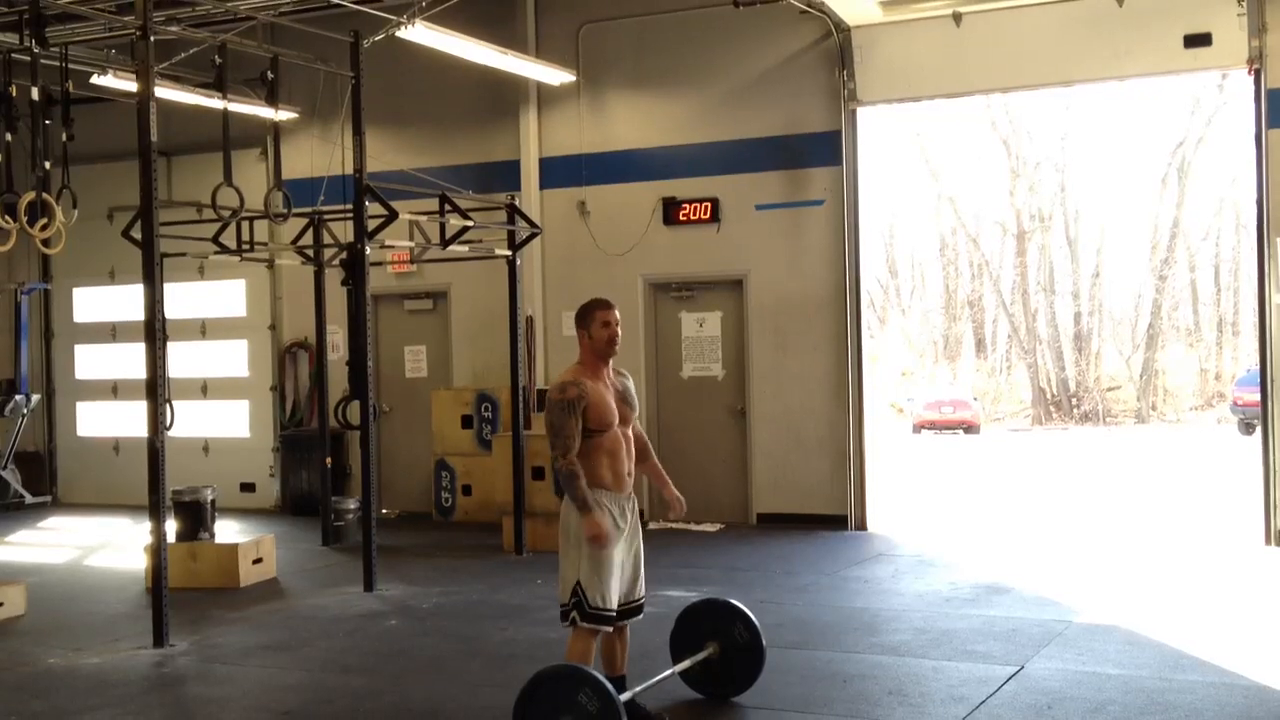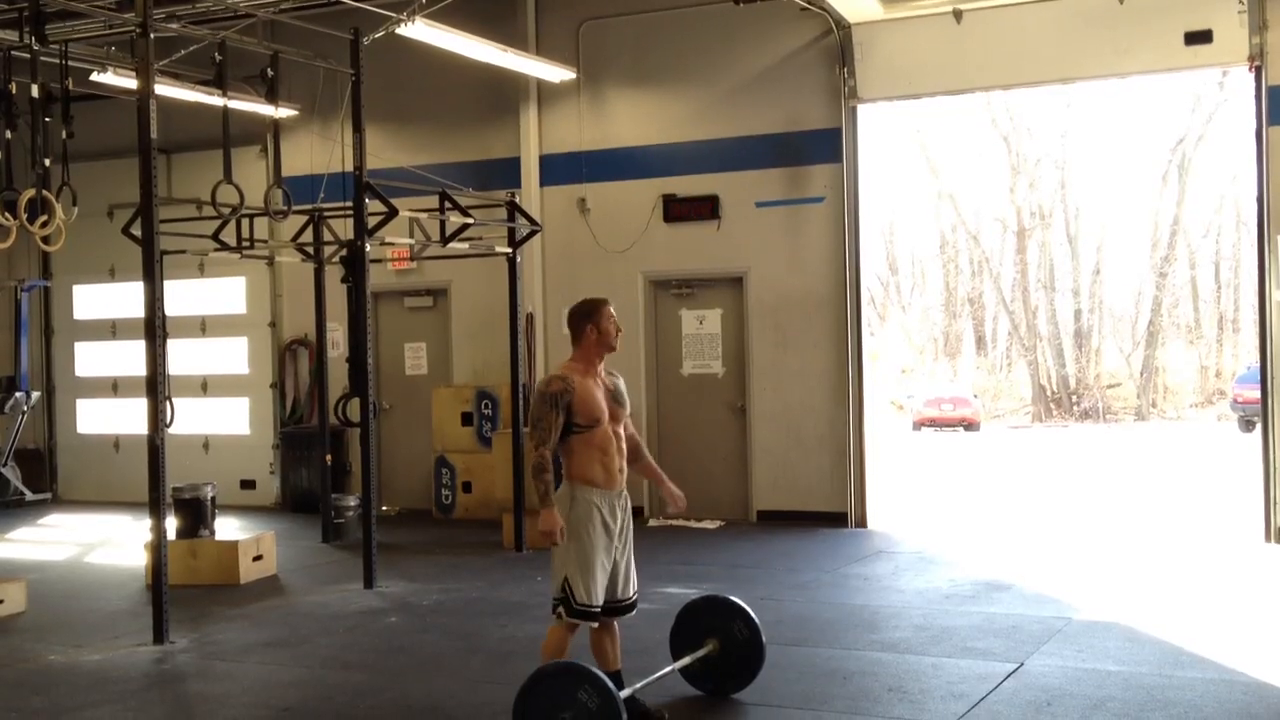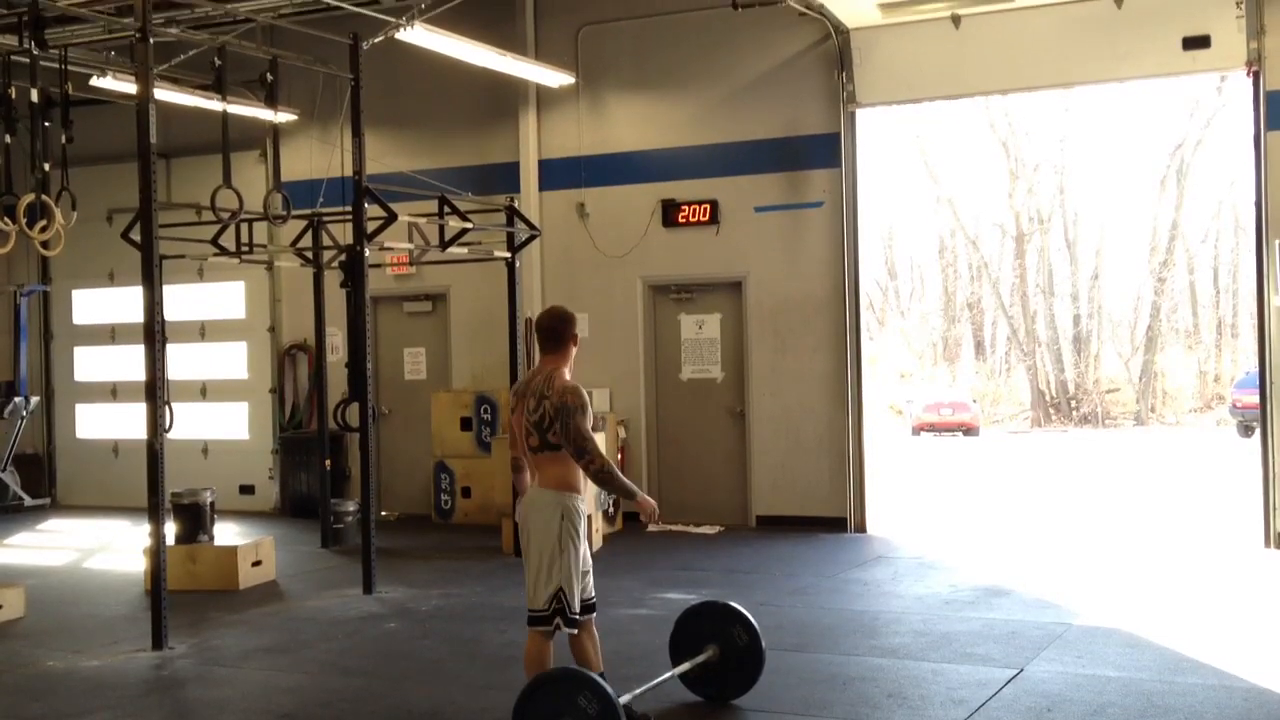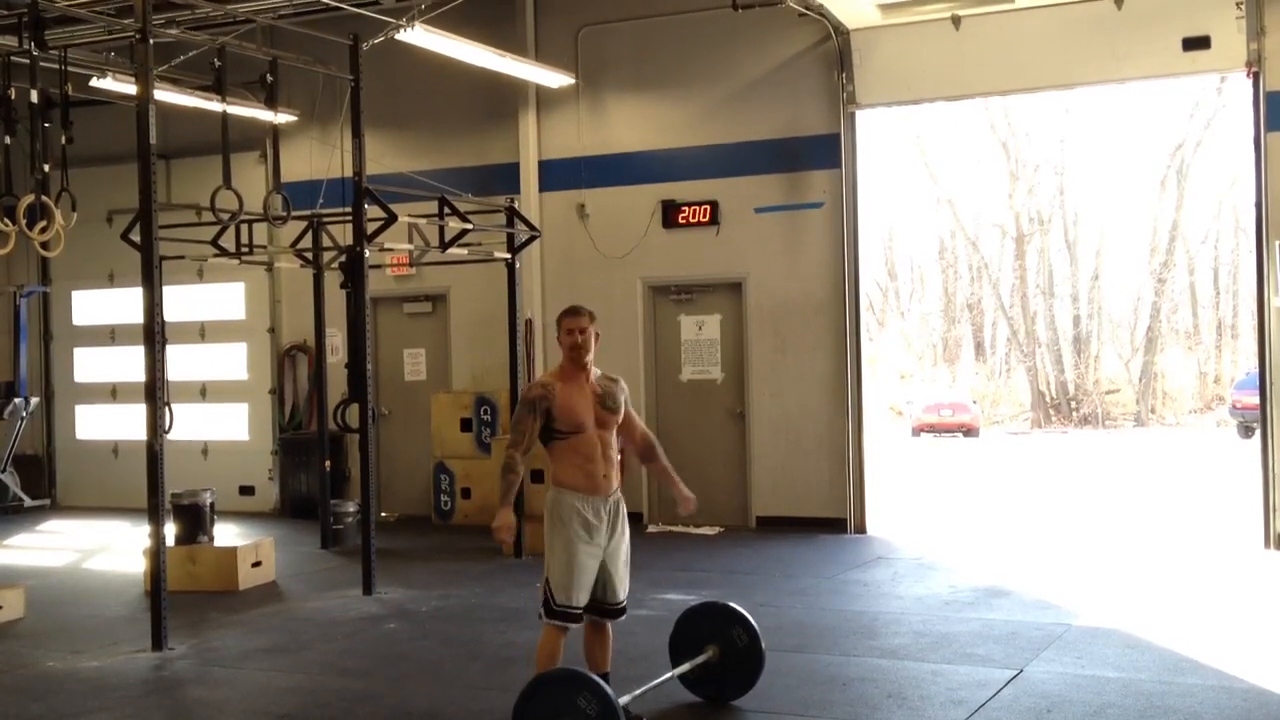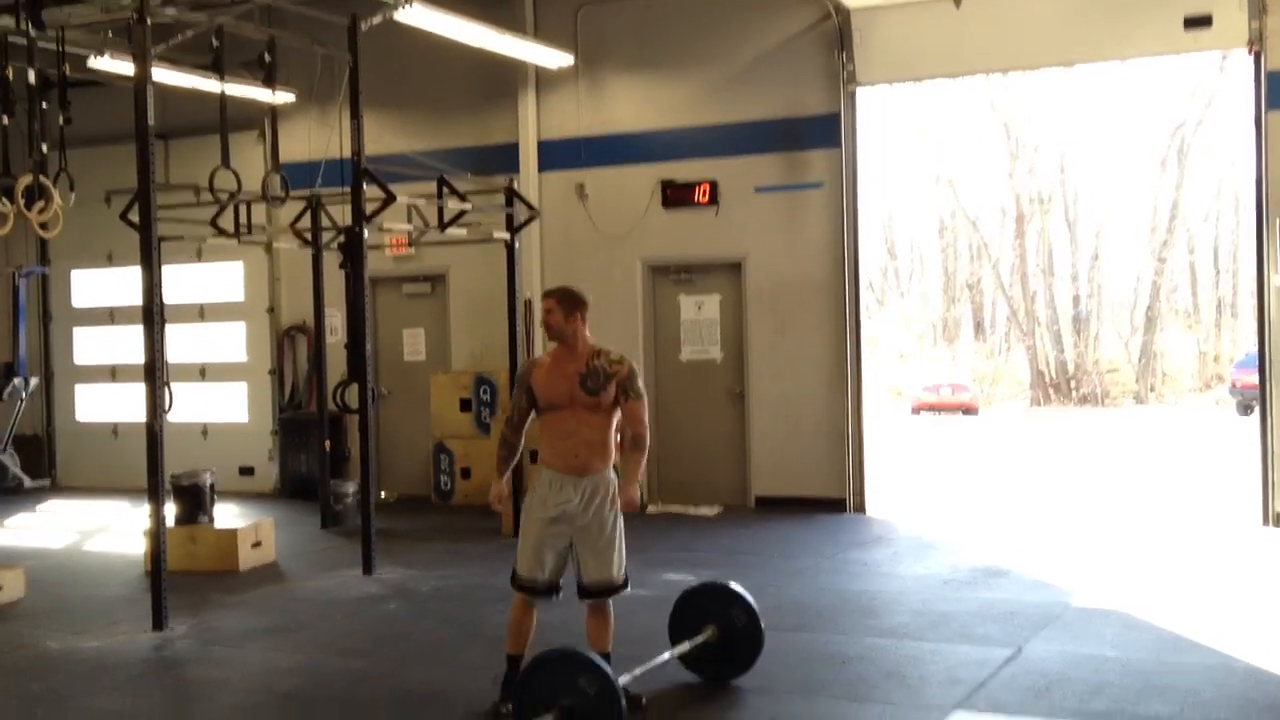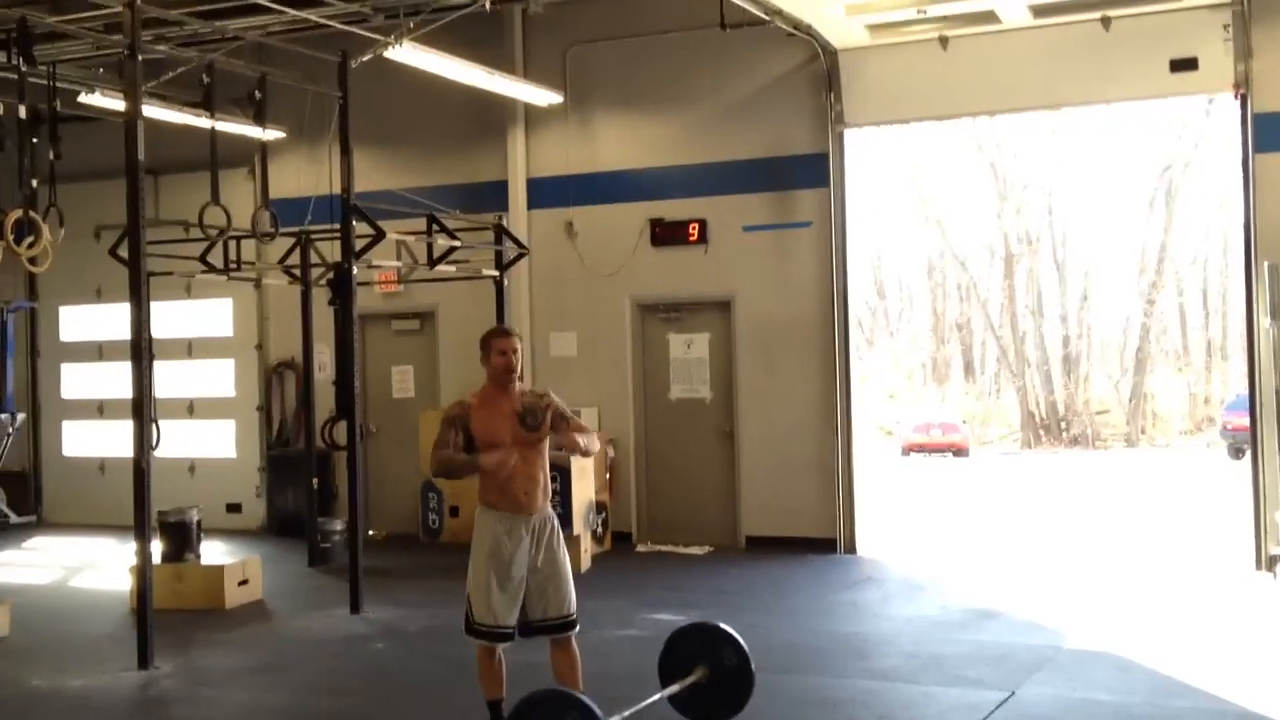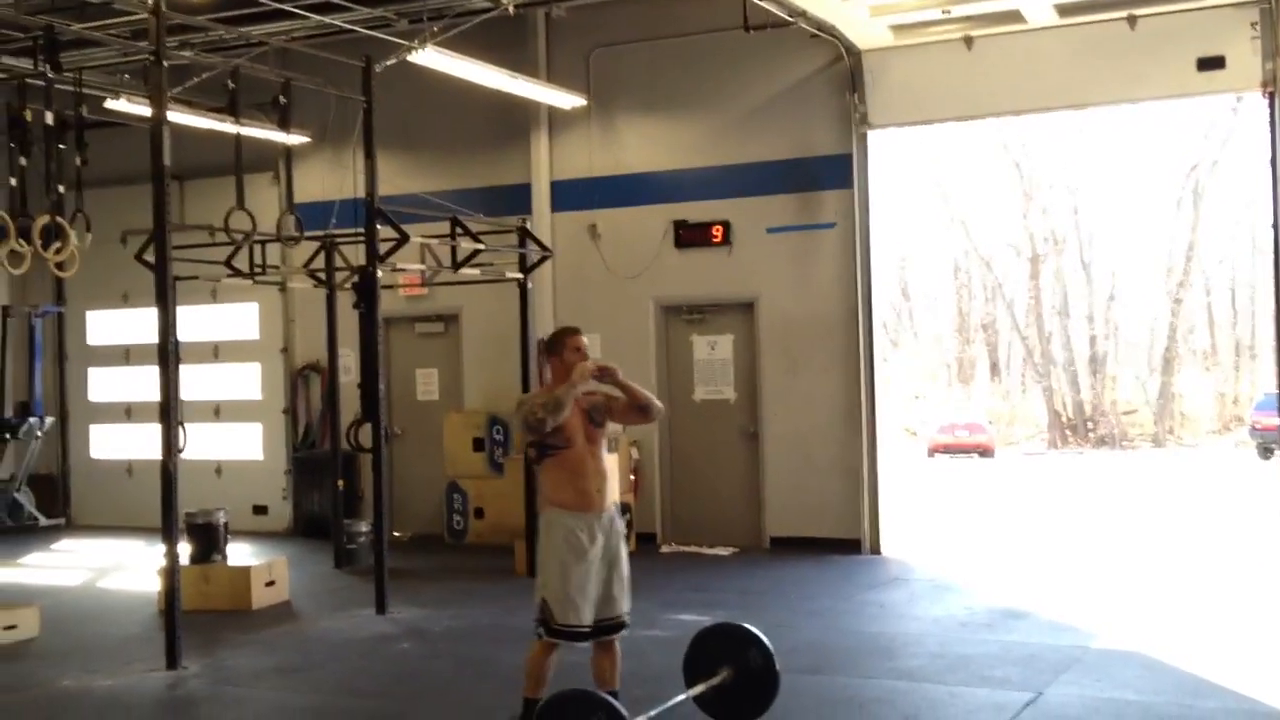
dt=0.7s
person 1, frame 1
left shoulder: (622, 380)
right shoulder: (570, 389)
right elbow: (564, 459)
left wrist: (666, 487)
right wrist: (588, 515)
left hip: (626, 505)
right hip: (595, 508)
left knee: (622, 613)
right knee: (589, 619)
person 1, frame 2
left shoulder: (614, 381)
right shoulder: (559, 385)
right elbow: (541, 451)
left wrist: (663, 483)
right wrist: (547, 508)
left hip: (619, 503)
right hip: (584, 503)
left knee: (610, 610)
right knee: (573, 612)
person 1, frame 3
left shoulder: (524, 388)
right shoulder: (566, 392)
left elbow: (517, 455)
right elbow: (590, 460)
left wrist: (524, 497)
right wrist: (638, 497)
left hip: (548, 502)
right hip: (558, 507)
left knee: (582, 612)
right knee: (547, 619)
person 1, frame 4
left shoulder: (614, 386)
right shoulder: (542, 392)
left elbow: (642, 440)
right elbow: (516, 452)
left wrist: (677, 486)
right wrist: (506, 507)
left hip: (613, 507)
right hip: (571, 508)
left knee: (604, 613)
right knee: (560, 617)
person 1, frame 5
left shoulder: (618, 369)
right shoulder: (535, 369)
left elbow: (638, 429)
right elbow: (513, 427)
left wrist: (632, 481)
right wrist: (501, 478)
left hip: (598, 489)
right hip: (550, 488)
left knee: (600, 593)
right knee: (527, 589)
right ankle: (512, 680)
person 1, frame 6
left shoulder: (542, 402)
right shoulder: (464, 412)
left elbow: (590, 438)
right elbow: (438, 463)
left wrist: (580, 439)
right wrist: (480, 462)
left hip: (544, 526)
right hip: (496, 528)
left knee: (562, 630)
right knee: (489, 635)
person 1, frame 7
left shoulder: (599, 402)
right shoulder: (533, 404)
left elbow: (653, 412)
right elbow: (542, 420)
left wrist: (618, 381)
right wrist: (574, 382)
left hip: (608, 523)
right hip: (565, 525)
left knee: (608, 630)
right knee: (555, 630)
